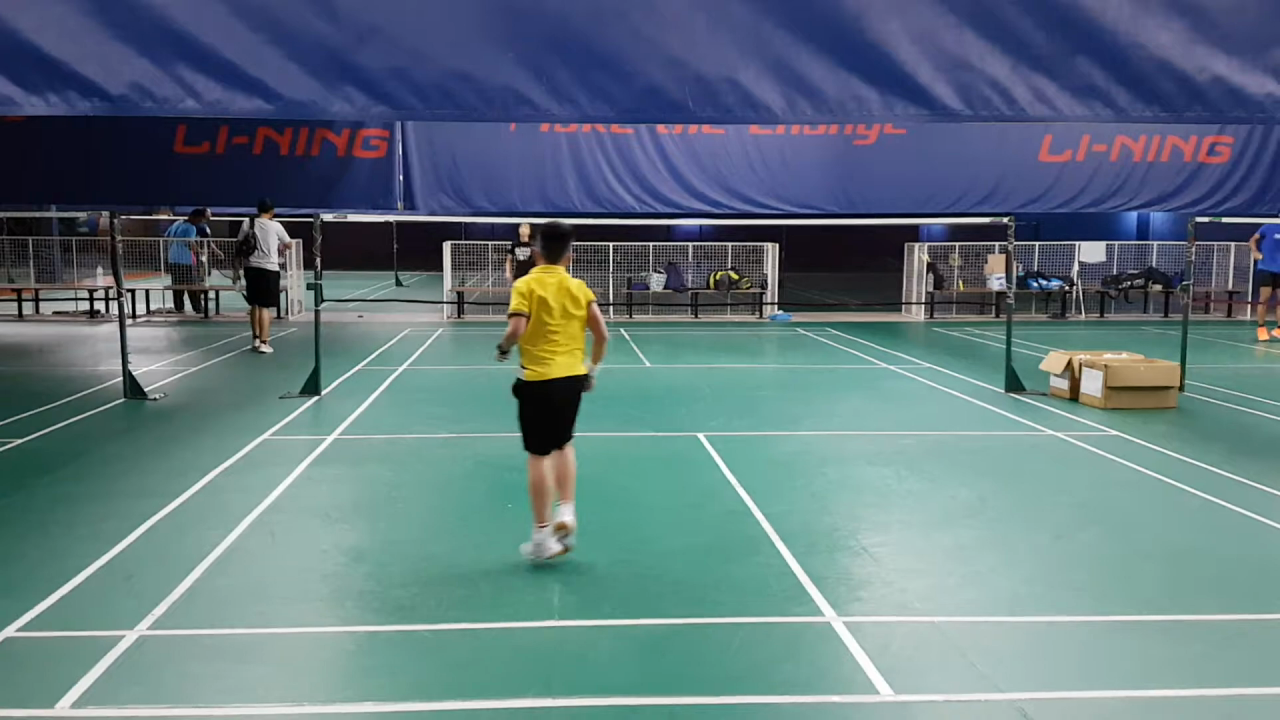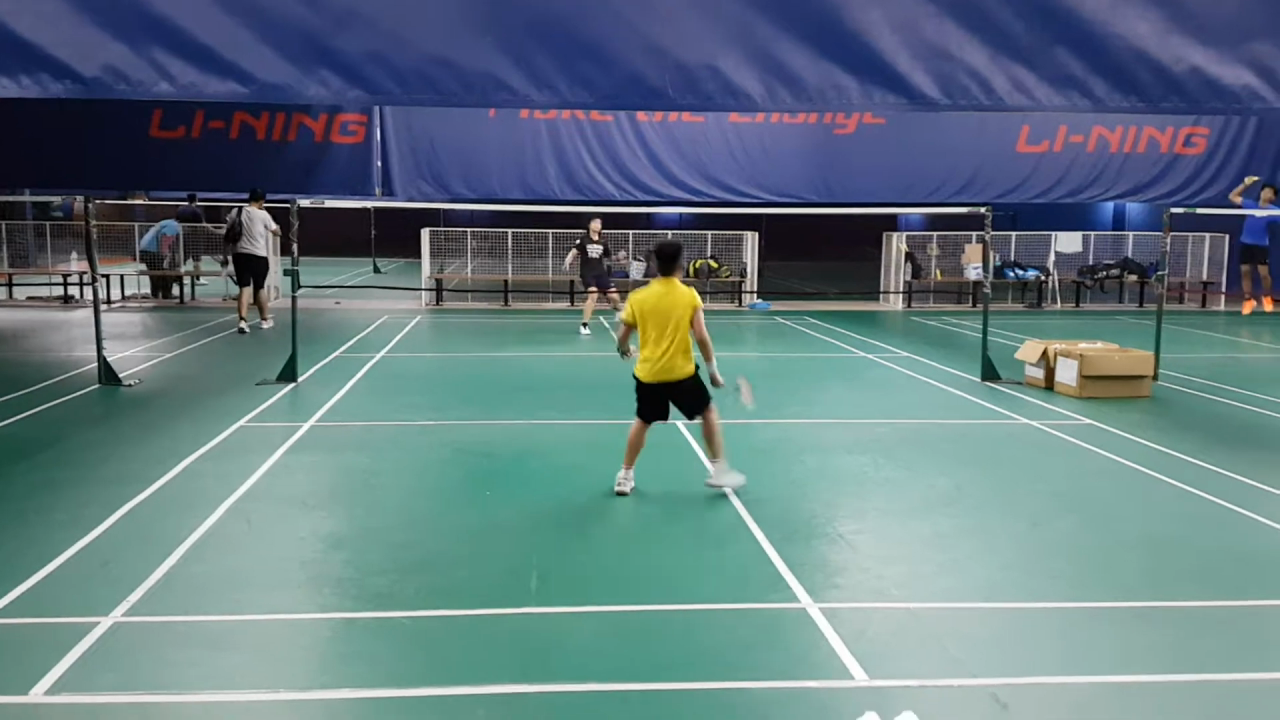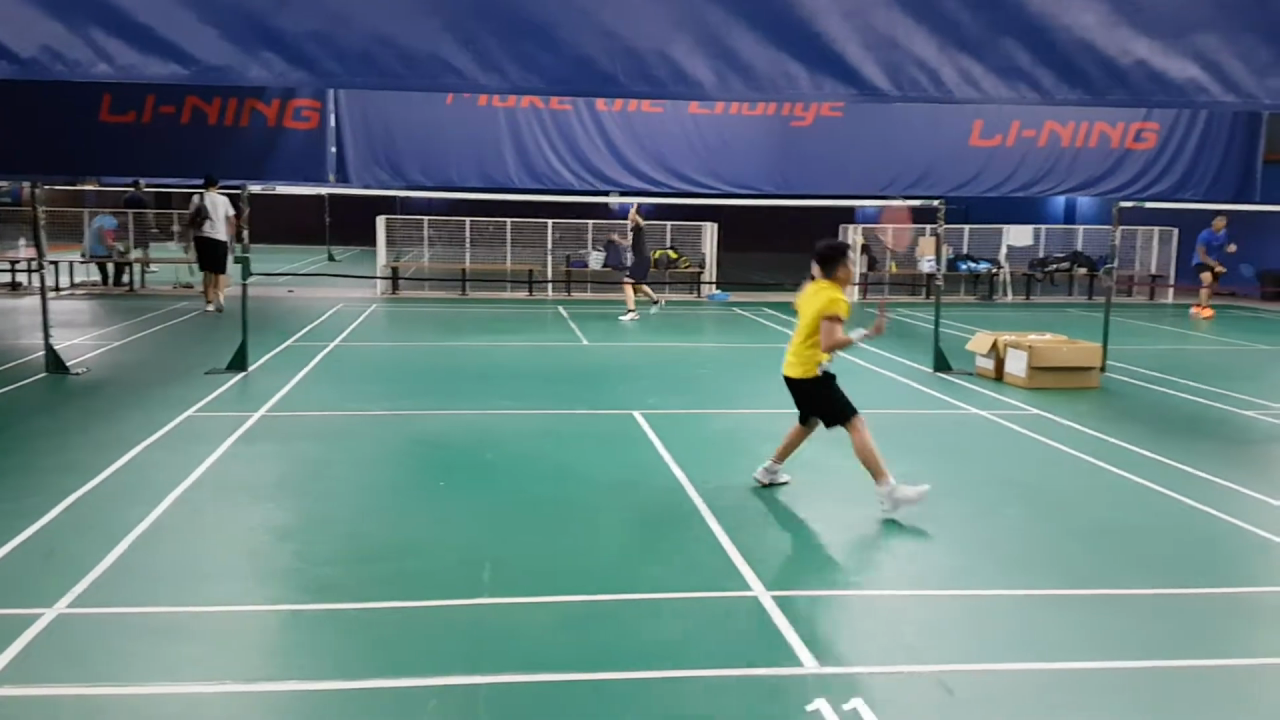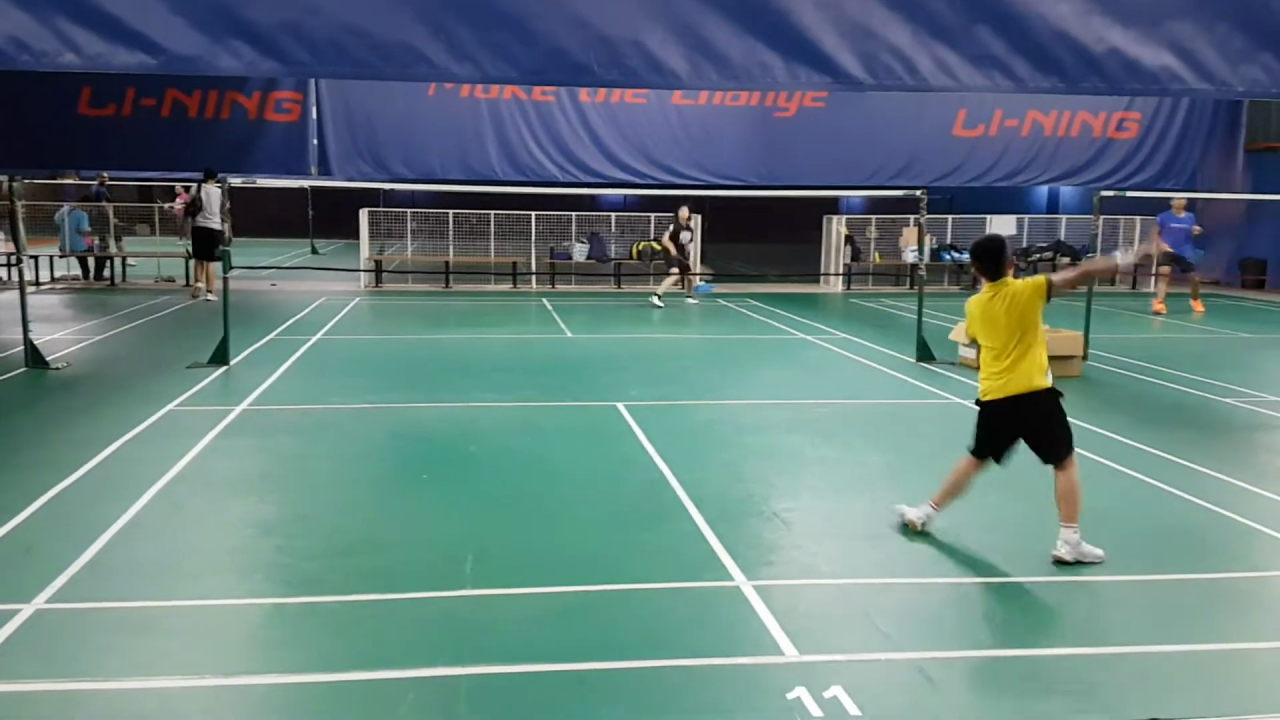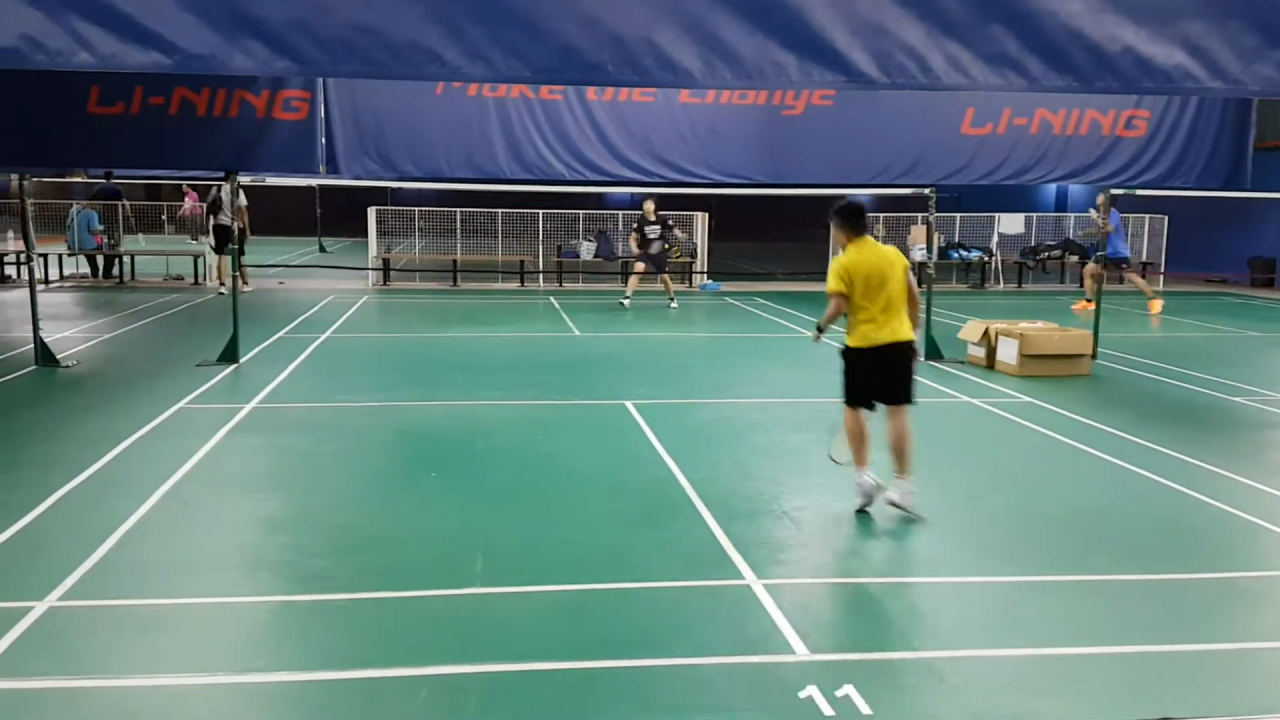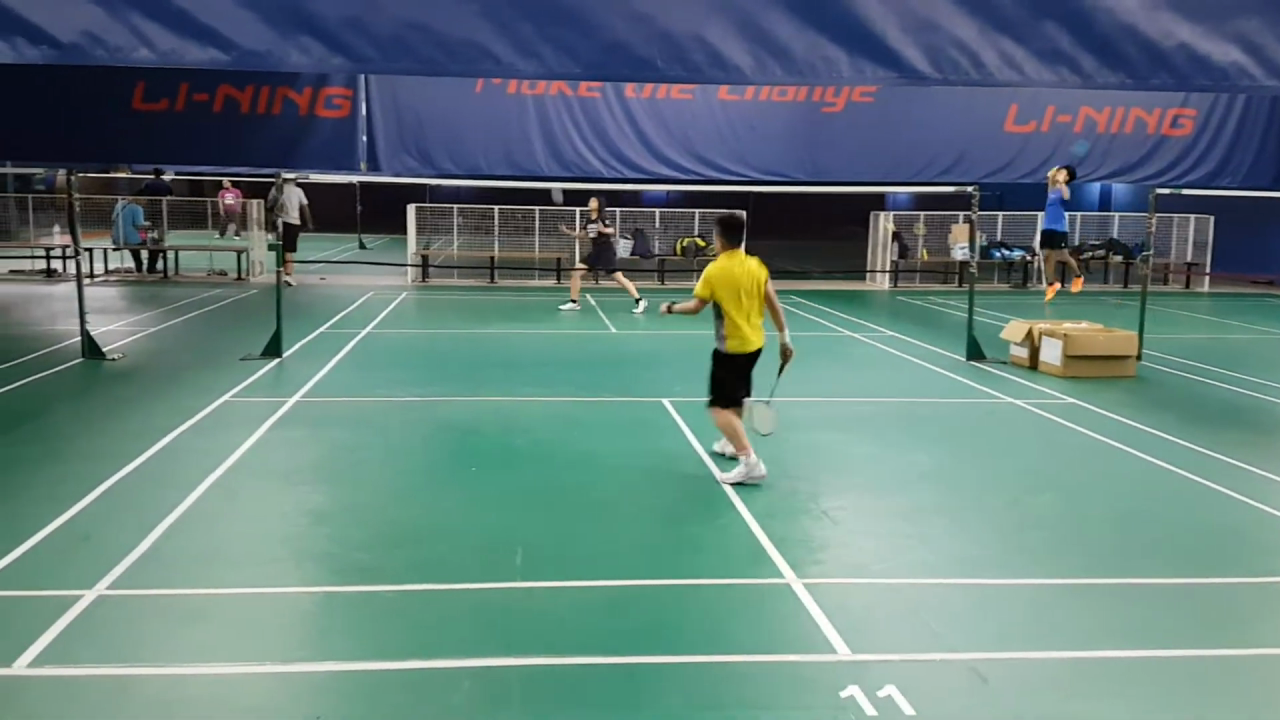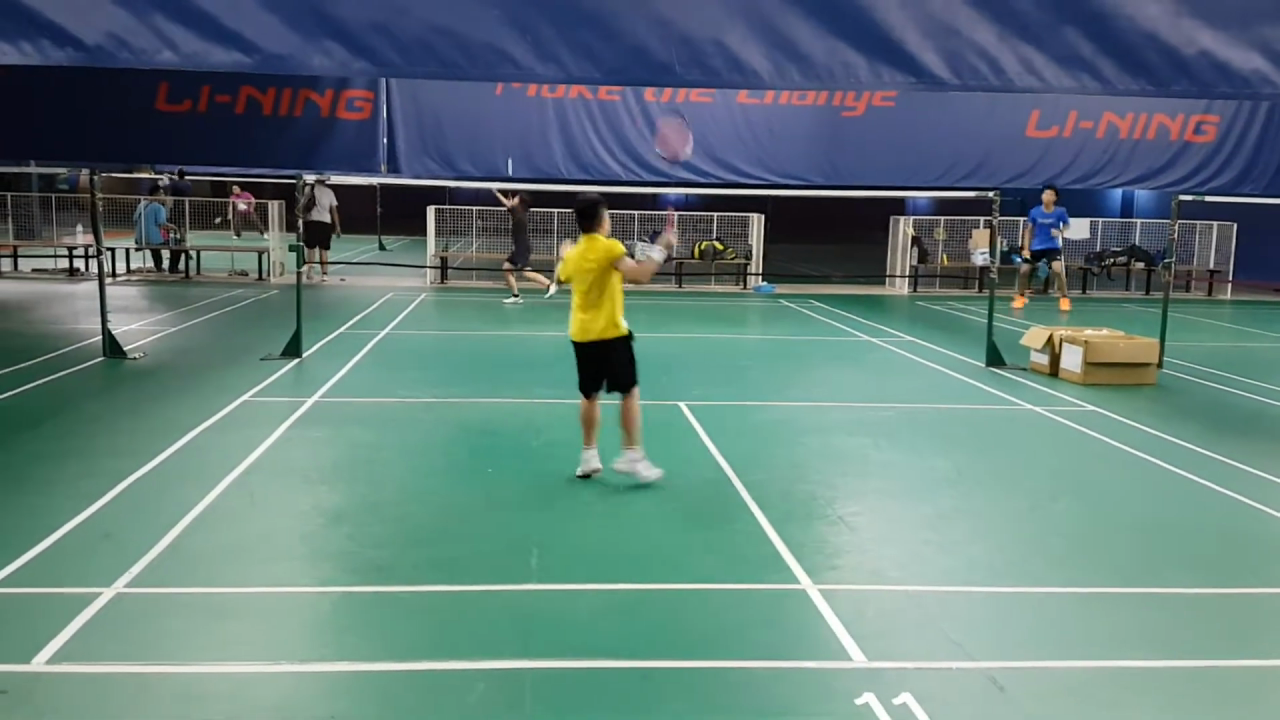
dt=0.7s
person 1, frame 1
left shoulder: (525, 285)
right shoulder: (579, 288)
left elbow: (516, 330)
right elbow: (602, 335)
left wrist: (504, 348)
right wrist: (592, 370)
left hip: (538, 380)
right hip: (572, 377)
left knee: (539, 455)
right knee: (562, 445)
left ankle: (543, 535)
right ankle: (565, 513)
person 1, frame 2
left shoulder: (639, 298)
right shoulder: (690, 296)
left elbow: (622, 337)
right elbow: (702, 337)
left wrist: (624, 350)
right wrist: (712, 370)
left hip: (648, 375)
right hip: (681, 373)
left knee: (643, 422)
right knee: (708, 413)
left ankle: (624, 477)
right ankle: (719, 470)
person 1, frame 3
left shoulder: (811, 290)
right shoulder: (834, 299)
right elbow: (830, 343)
left wrist: (815, 275)
right wrist: (865, 334)
left hip: (795, 371)
right hip: (810, 373)
left knee: (808, 422)
right knee: (856, 426)
left ankle: (770, 470)
right ankle: (888, 491)
person 1, frame 4
left shoulder: (975, 306)
right shoulder: (1027, 290)
right elbow: (1079, 274)
right wrist: (1119, 261)
left hip: (993, 396)
right hip: (1034, 393)
left knee: (976, 461)
right knee: (1065, 464)
left ankle: (922, 513)
right ankle: (1069, 541)
person 1, frame 5
left shoulder: (844, 263)
right shoulder: (894, 254)
left elbow: (837, 307)
right elbow: (914, 297)
left wrist: (821, 326)
right wrist: (912, 336)
left hip: (863, 345)
right hip: (900, 341)
left knee: (853, 409)
right knee: (897, 412)
left ankle: (864, 476)
right ankle: (901, 486)
person 1, frame 6
left shoulder: (714, 270)
right shoulder: (757, 267)
left elbow: (695, 306)
right elbow: (774, 306)
left wrist: (670, 308)
right wrist: (785, 340)
left hip: (731, 348)
right hip: (753, 345)
left knee: (721, 408)
right knee: (735, 398)
left ankle: (750, 463)
right ankle: (731, 444)
person 1, frame 7
left shoulder: (572, 255)
right shoulder: (610, 248)
left elbow: (562, 276)
right elbow: (639, 276)
right wrist: (661, 248)
left hip: (581, 336)
right hip: (611, 334)
left knee: (589, 397)
right knee: (629, 394)
left ankle: (589, 457)
right ankle: (632, 457)
